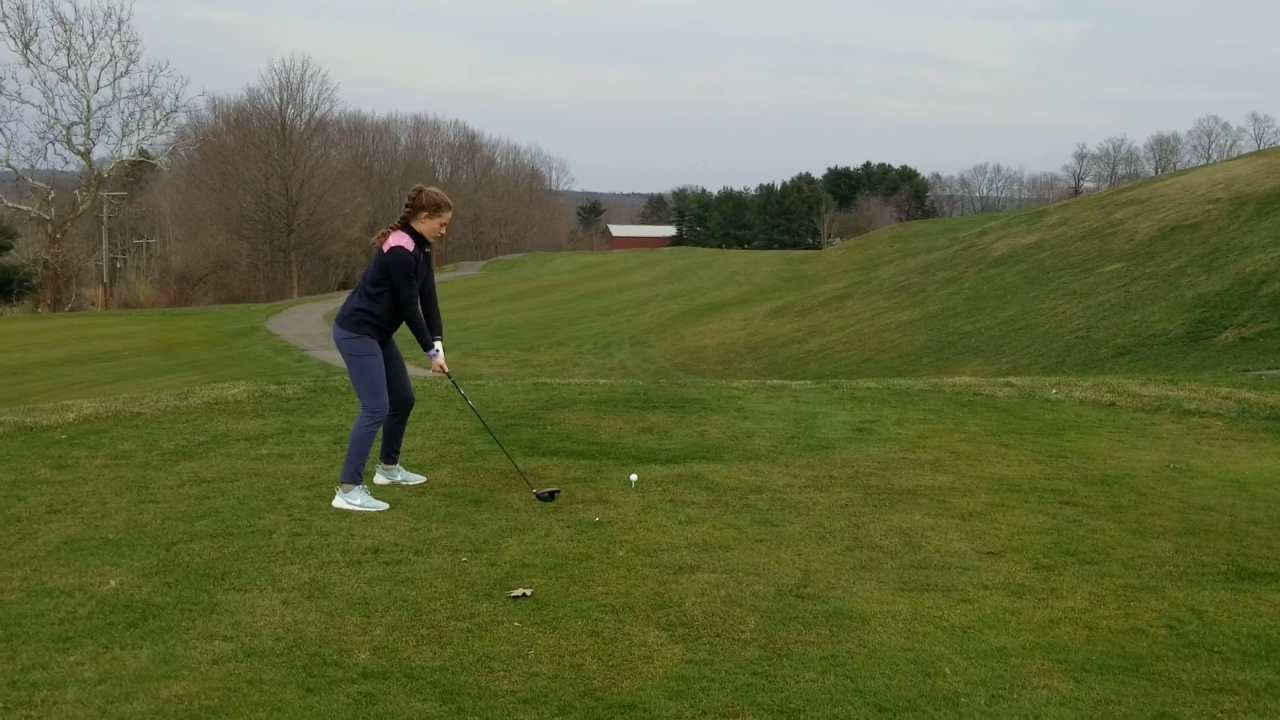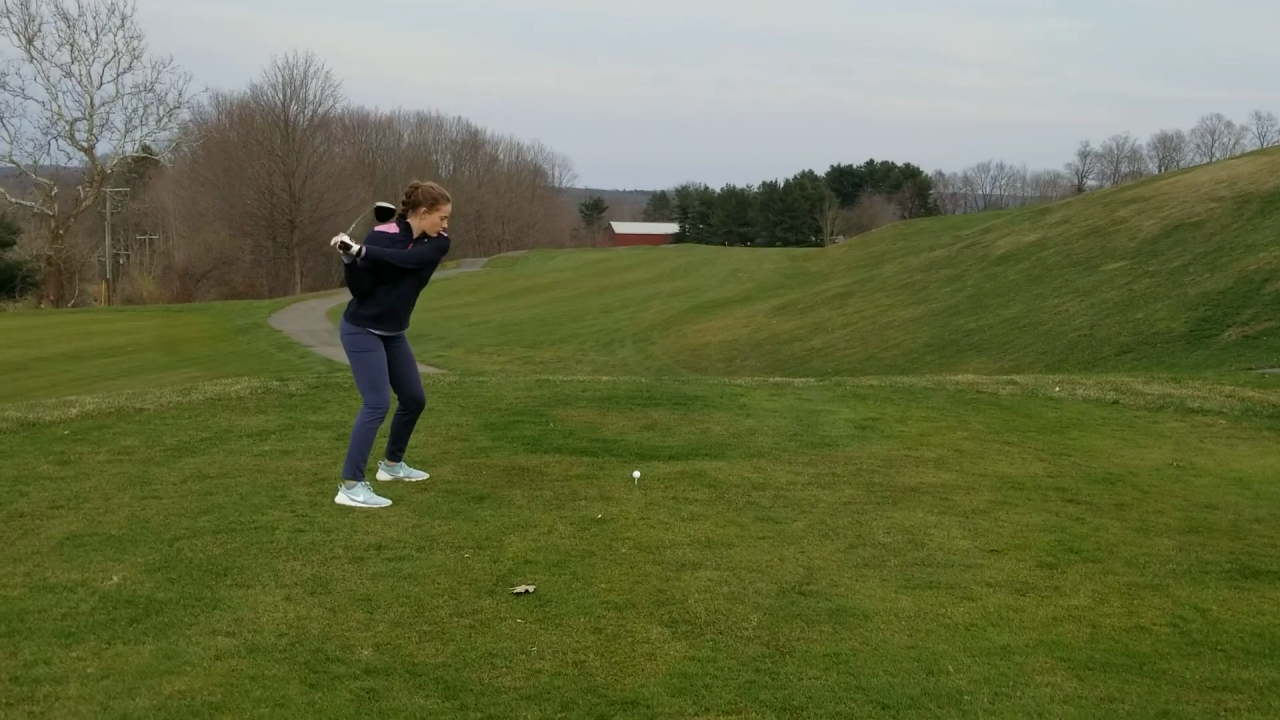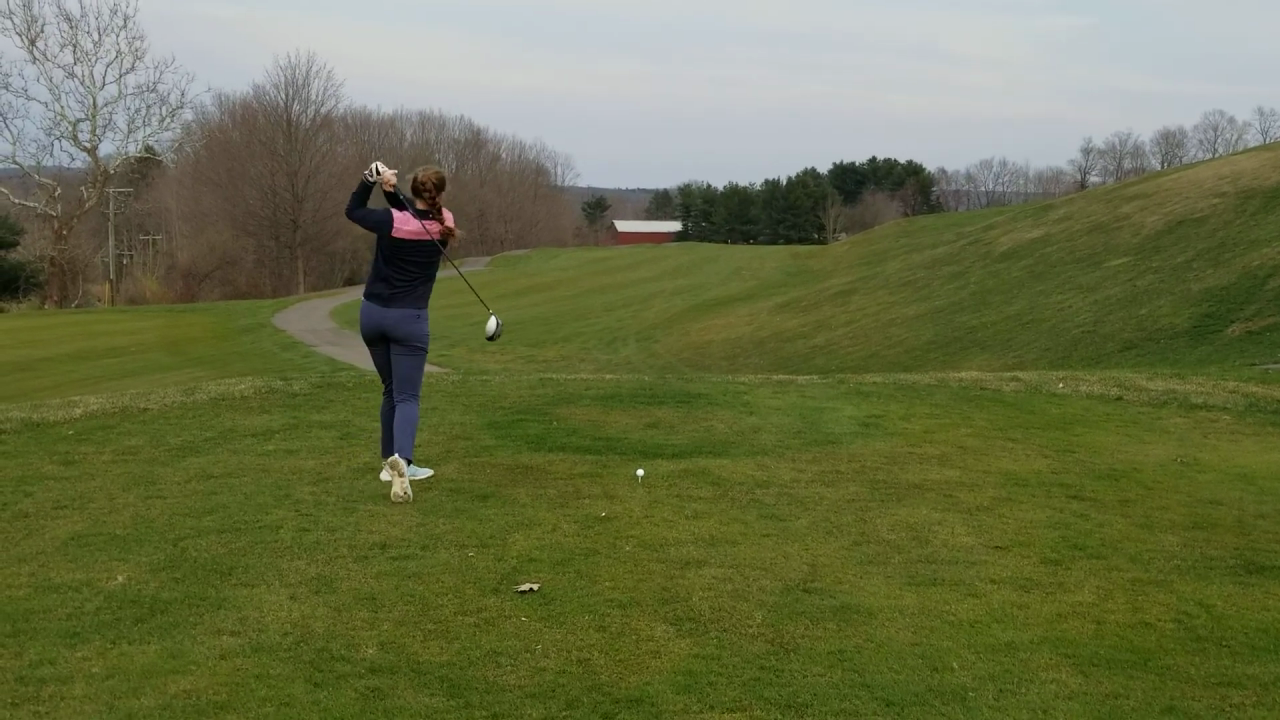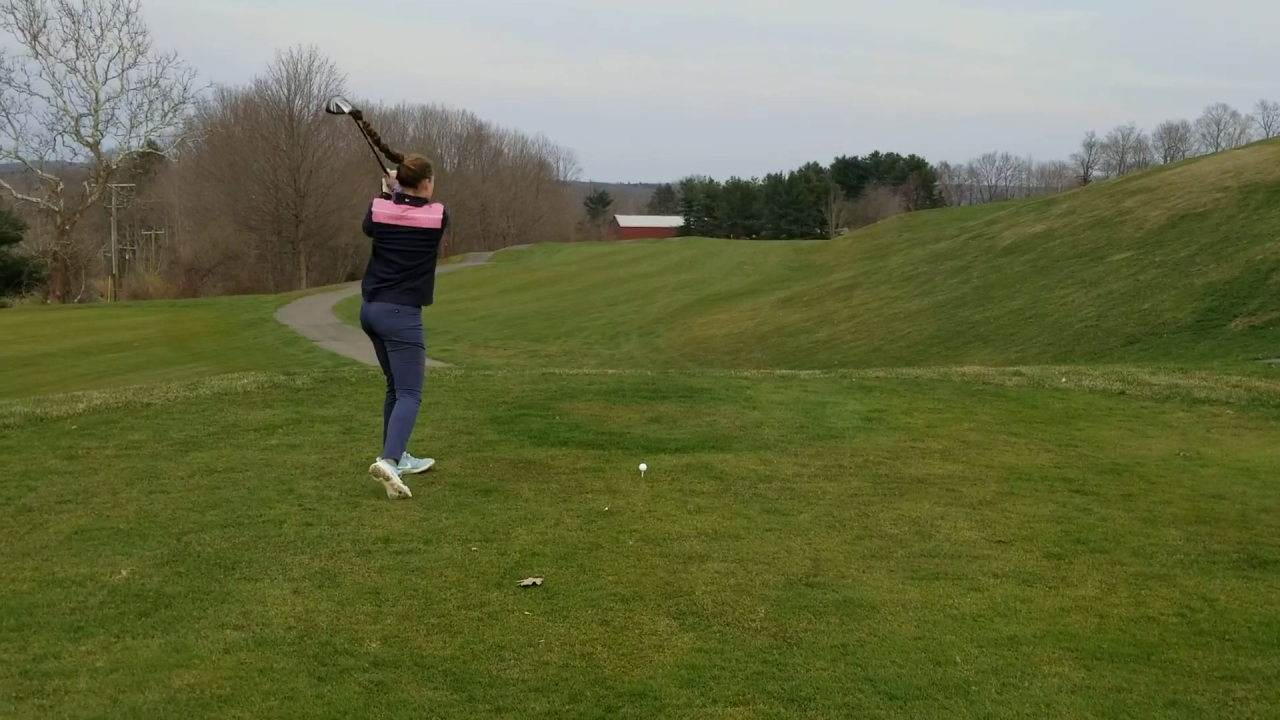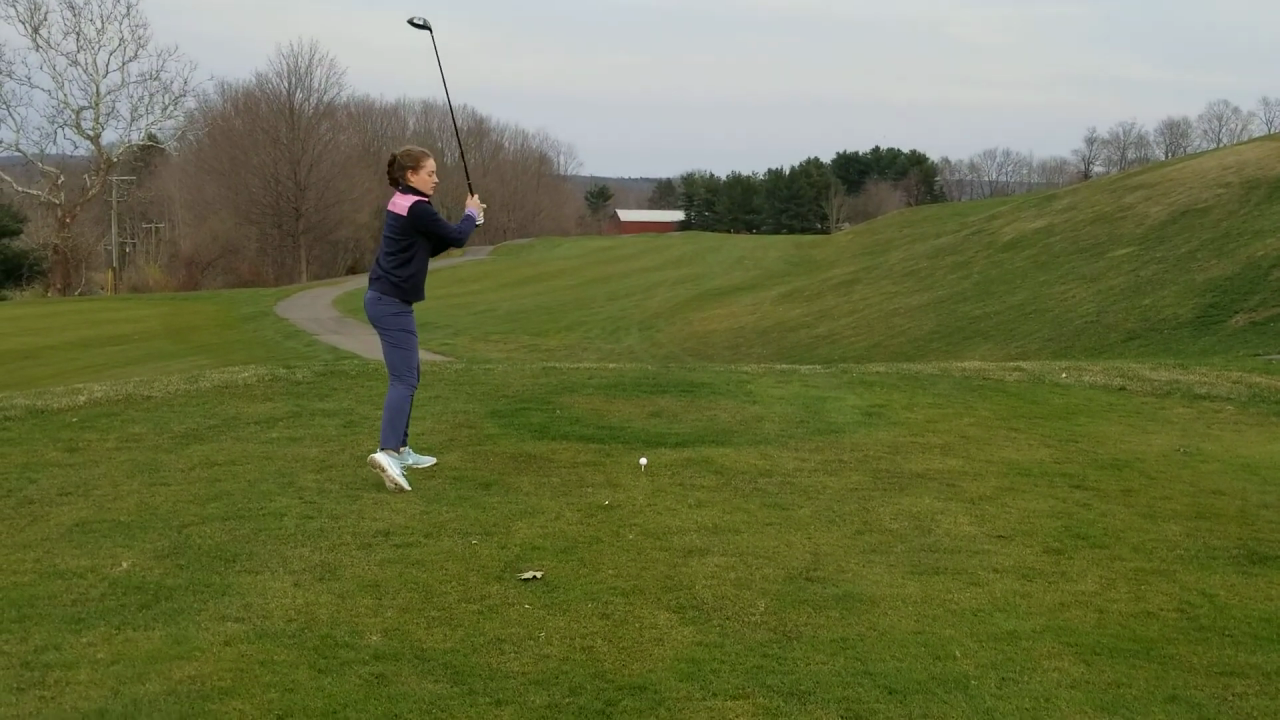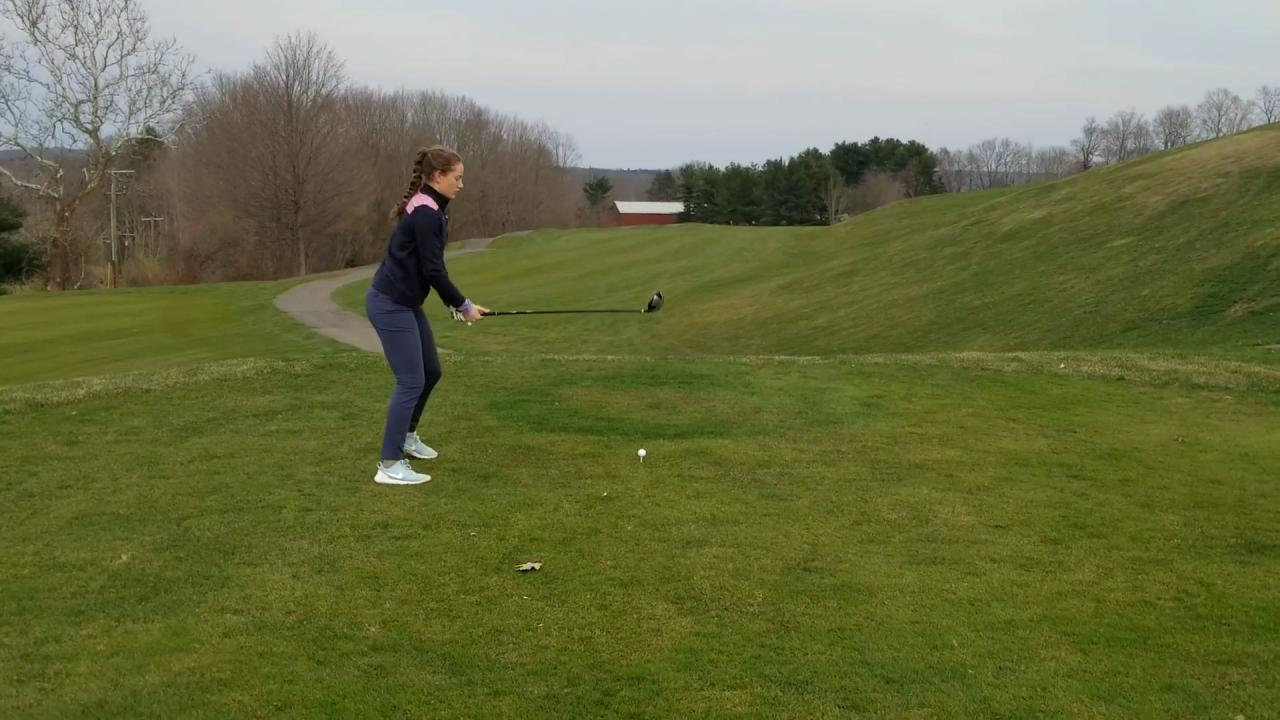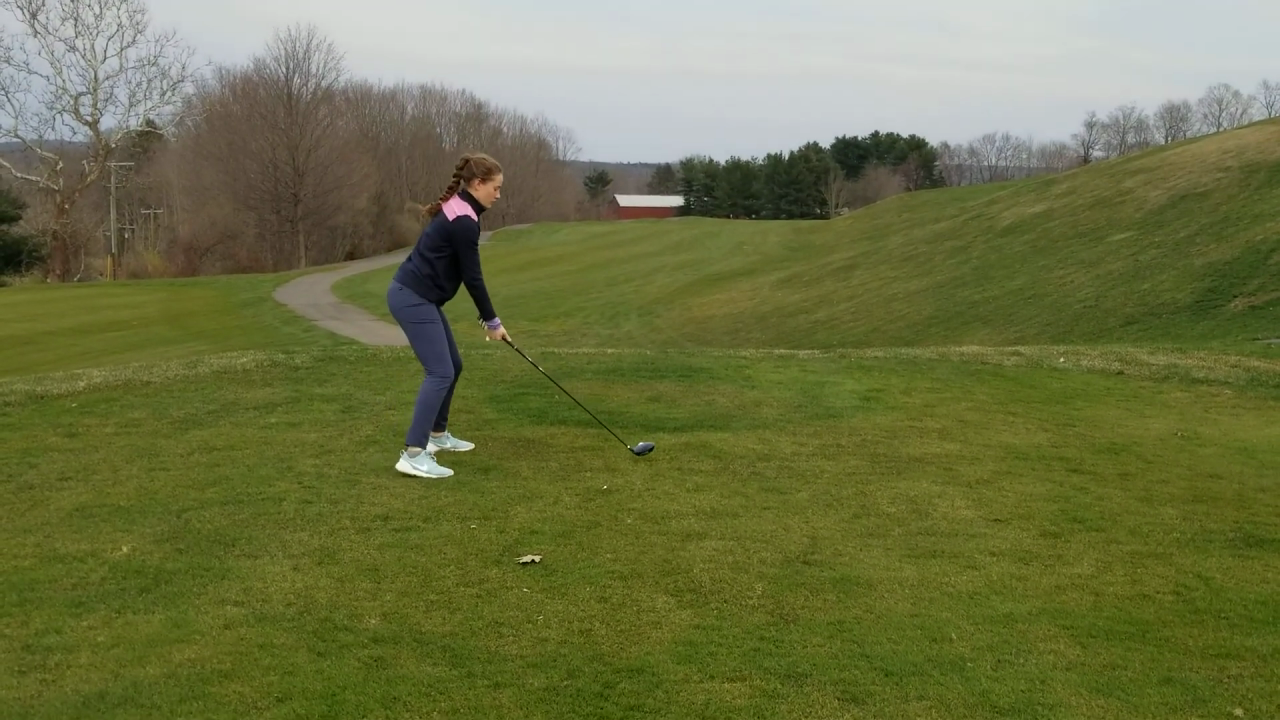
dt=0.7s
person 1, frame 1
left shoulder: (421, 247)
right shoulder: (400, 252)
left elbow: (428, 297)
right elbow: (409, 307)
left wrist: (436, 341)
right wrist: (431, 352)
left hip: (379, 333)
right hip: (356, 332)
left knee: (402, 399)
right knee: (374, 407)
left ankle: (388, 467)
right ankle: (348, 490)
person 1, frame 2
left shoulder: (438, 244)
right shoulder: (379, 237)
left elbow: (405, 259)
right elbow: (360, 291)
left wrist: (358, 250)
right wrist: (349, 257)
left hip: (393, 333)
right hip: (362, 329)
left knee: (414, 399)
right knee: (377, 404)
left ankle: (392, 464)
right ankle: (350, 486)
person 1, frame 3
left shoulder: (392, 221)
right shoulder: (444, 222)
left elbow: (352, 210)
left wrist: (372, 178)
right wrist: (388, 186)
left hip: (372, 314)
right hip: (409, 319)
left knee: (392, 390)
right knee: (407, 397)
left ankle: (392, 462)
right ankle: (402, 460)
person 1, frame 4
left shoulder: (379, 208)
right shoulder: (438, 216)
left wrist: (389, 189)
right wrist: (399, 188)
left hip: (372, 309)
right hip: (402, 314)
left knee: (396, 386)
right knee: (409, 393)
left ankle: (397, 456)
right ankle: (387, 461)
person 1, frame 5
left shoulder: (403, 204)
right shoulder: (417, 208)
left elbow: (431, 247)
right elbow: (453, 239)
left wrist: (466, 219)
right wrist: (472, 215)
left hip: (387, 299)
right hip: (391, 303)
left knee: (408, 377)
right knee: (404, 380)
left ankle: (400, 449)
right ankle: (387, 452)
person 1, frame 6
left shoulder: (430, 209)
right shoulder: (425, 213)
left elbow: (432, 267)
right elbow: (432, 270)
left wrist: (456, 303)
right wrist: (463, 306)
left hip: (405, 302)
right hip: (390, 303)
left knee: (431, 371)
right knee: (411, 381)
left ankle: (407, 435)
right ankle: (389, 465)
person 1, frame 7
left shoulder: (455, 208)
right shoulder: (464, 222)
left elbow: (463, 272)
right elbow: (472, 276)
left wrist: (486, 317)
right wrist: (492, 321)
left hip: (418, 295)
right hip: (412, 299)
left knee: (452, 366)
right knee: (441, 372)
left ankle: (437, 434)
right ankle: (413, 454)
